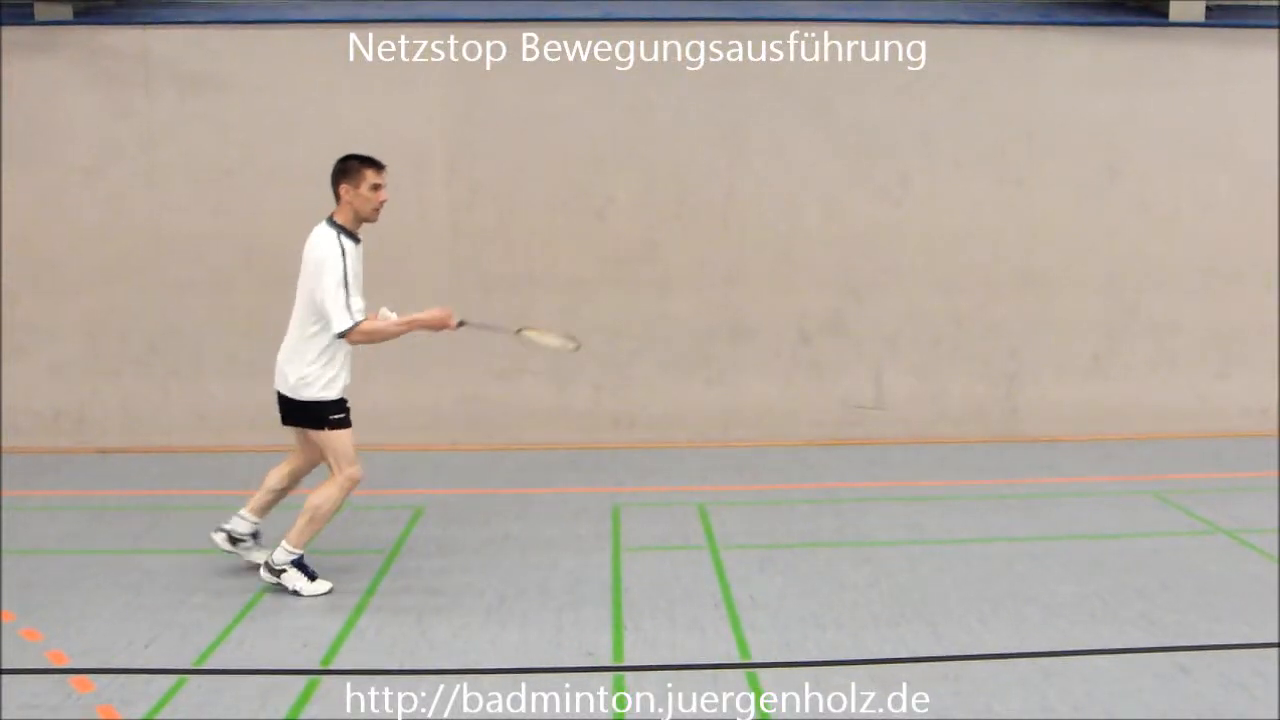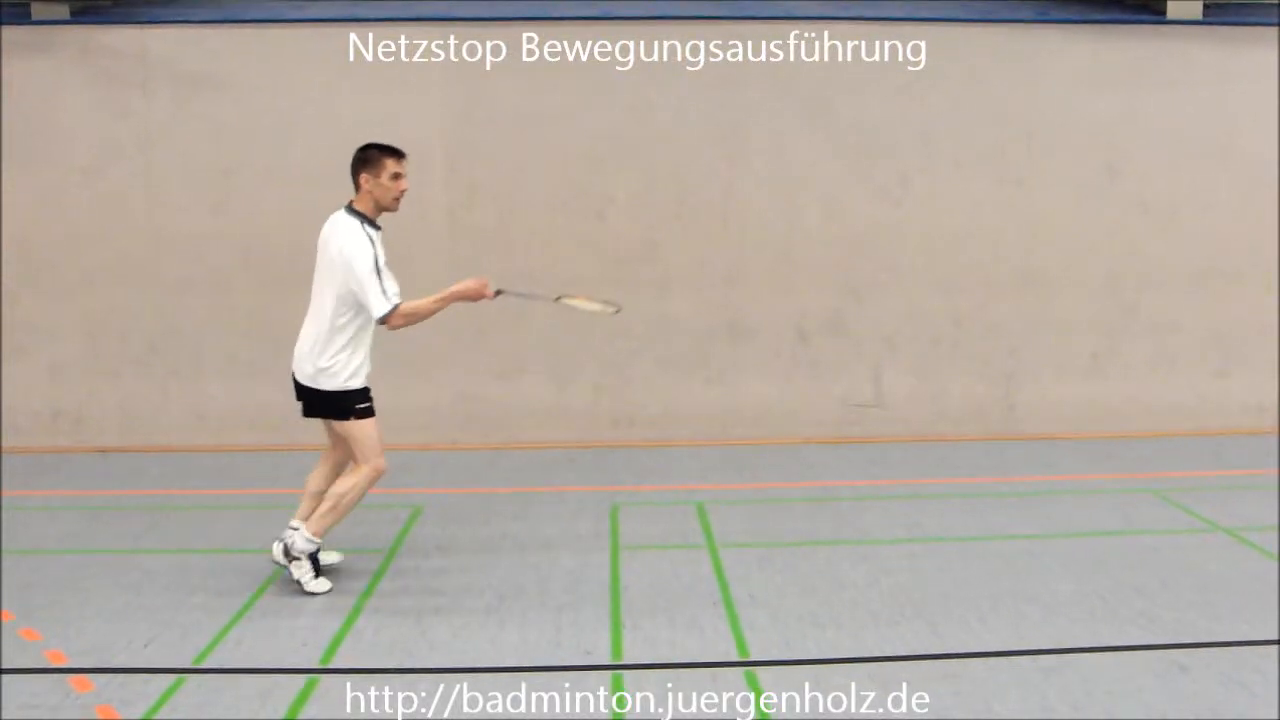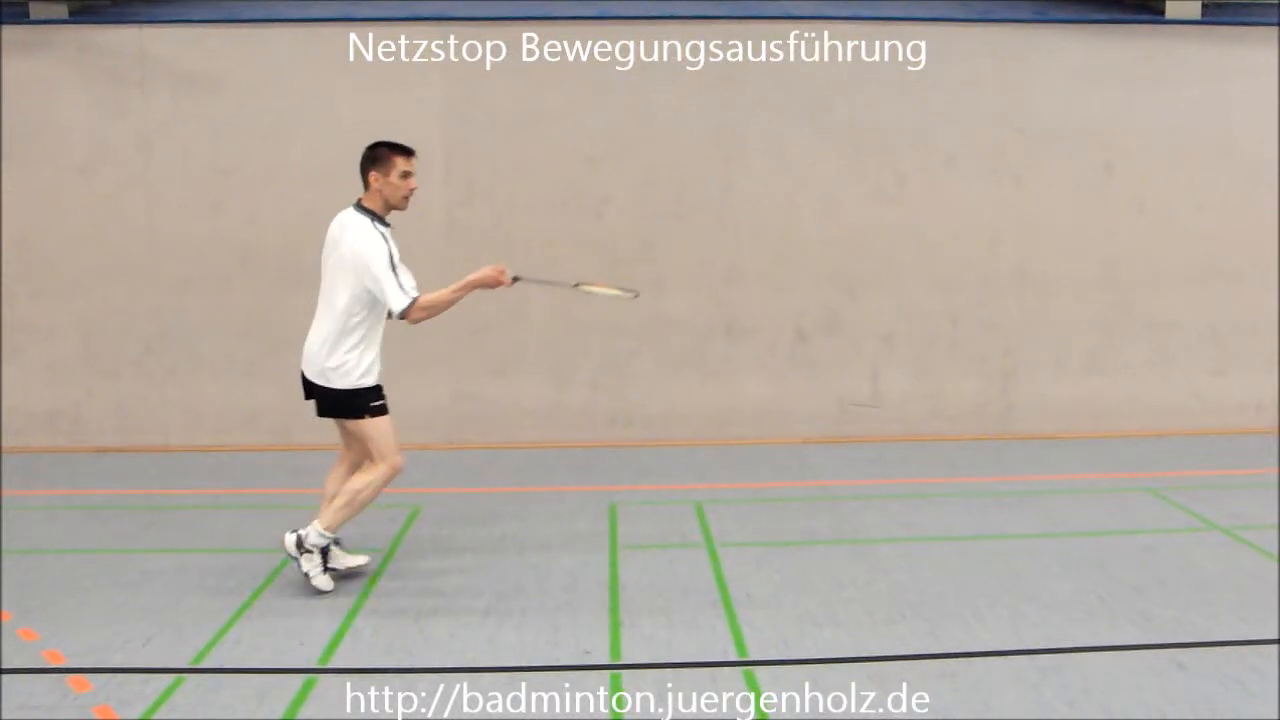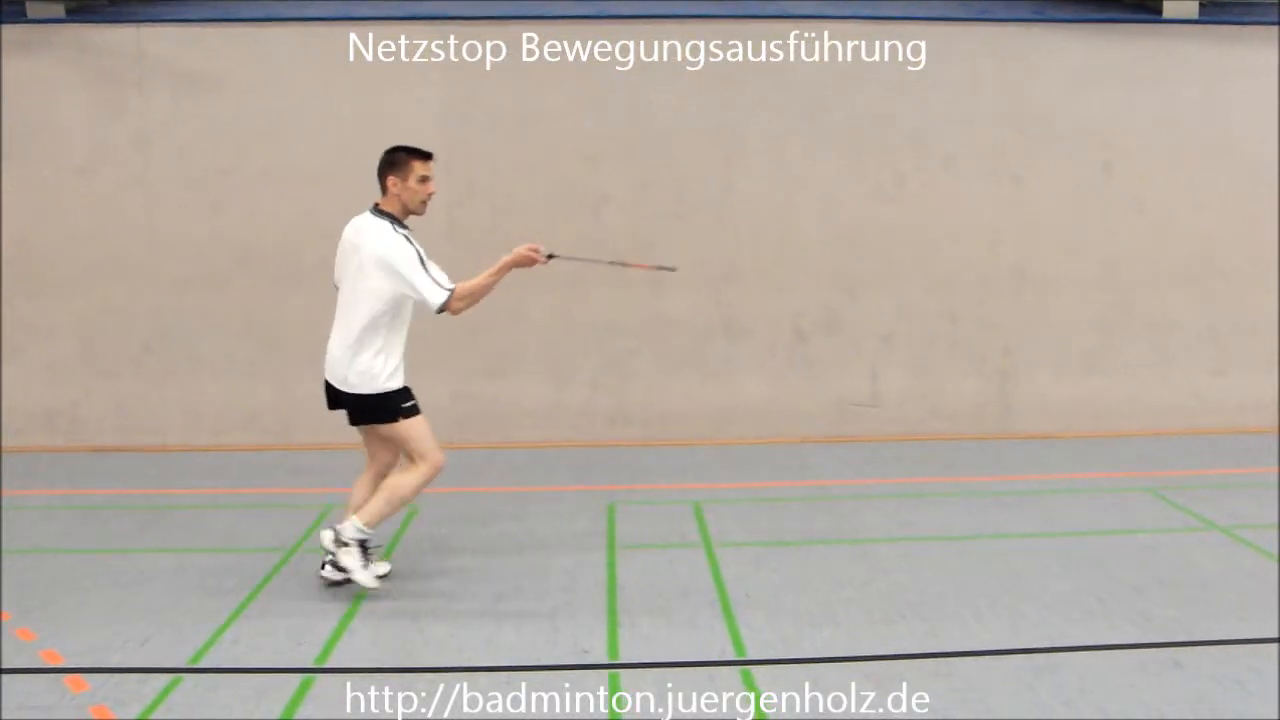
dt=0.2s
person 1, frame 1
left shoulder: (332, 237)
right shoulder: (335, 252)
right elbow: (352, 332)
left wrist: (378, 320)
right wrist: (418, 322)
left hip: (305, 376)
right hip: (314, 382)
left knee: (306, 458)
right knee: (347, 473)
left ankle: (240, 527)
right ankle: (283, 561)
person 1, frame 2
left shoulder: (339, 223)
right shoulder: (358, 242)
right elbow: (393, 316)
left wrist: (408, 304)
right wrist: (456, 294)
left hip: (320, 364)
right hip: (335, 372)
left knee: (341, 454)
right knee: (370, 464)
left ankle: (296, 537)
right ankle: (301, 546)
person 1, frame 3
left shoulder: (345, 222)
right shoulder: (371, 240)
right elbow: (413, 310)
left wrist: (381, 306)
right wrist: (474, 282)
left hip: (327, 363)
right hip: (346, 371)
left knee: (357, 453)
right knee: (387, 462)
left ankle: (320, 544)
right ankle: (313, 537)
person 1, frame 4
left shoulder: (358, 228)
right shoulder: (394, 246)
right elbow: (452, 302)
right wrist: (508, 264)
left hip: (349, 370)
right hip: (371, 377)
left knee: (383, 460)
right knee: (428, 461)
left ankle: (343, 552)
right ankle: (352, 533)
